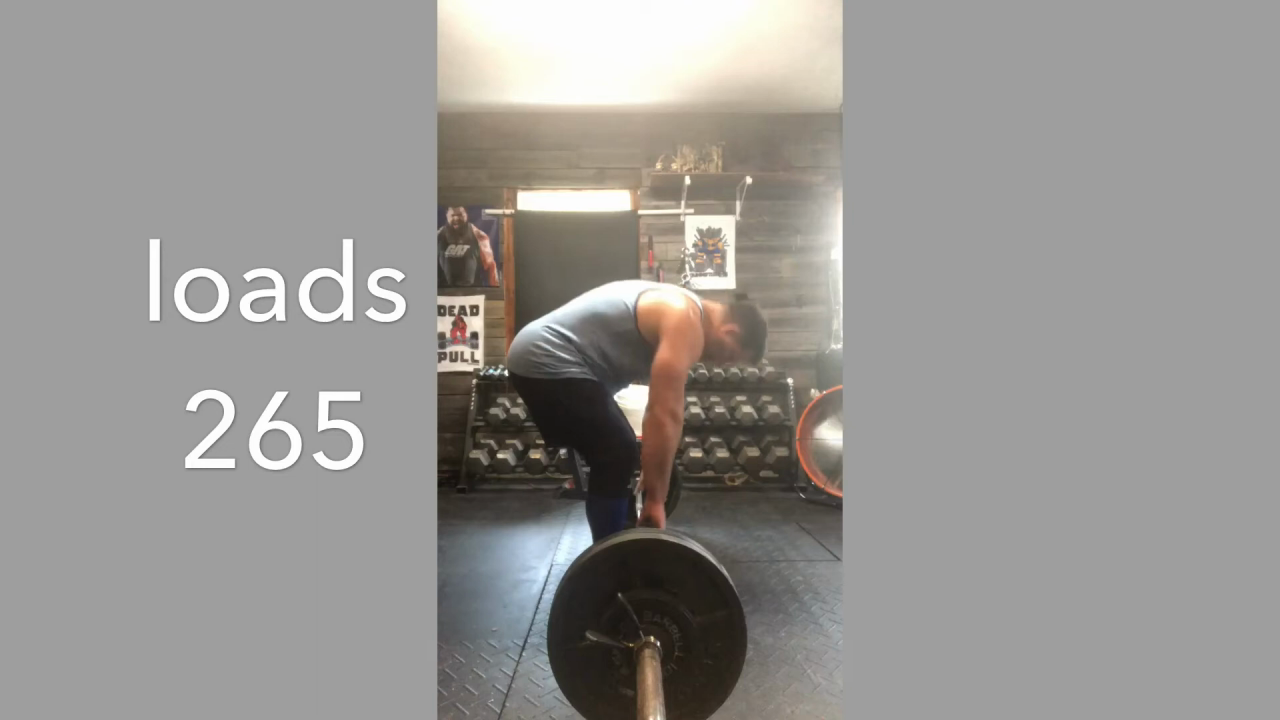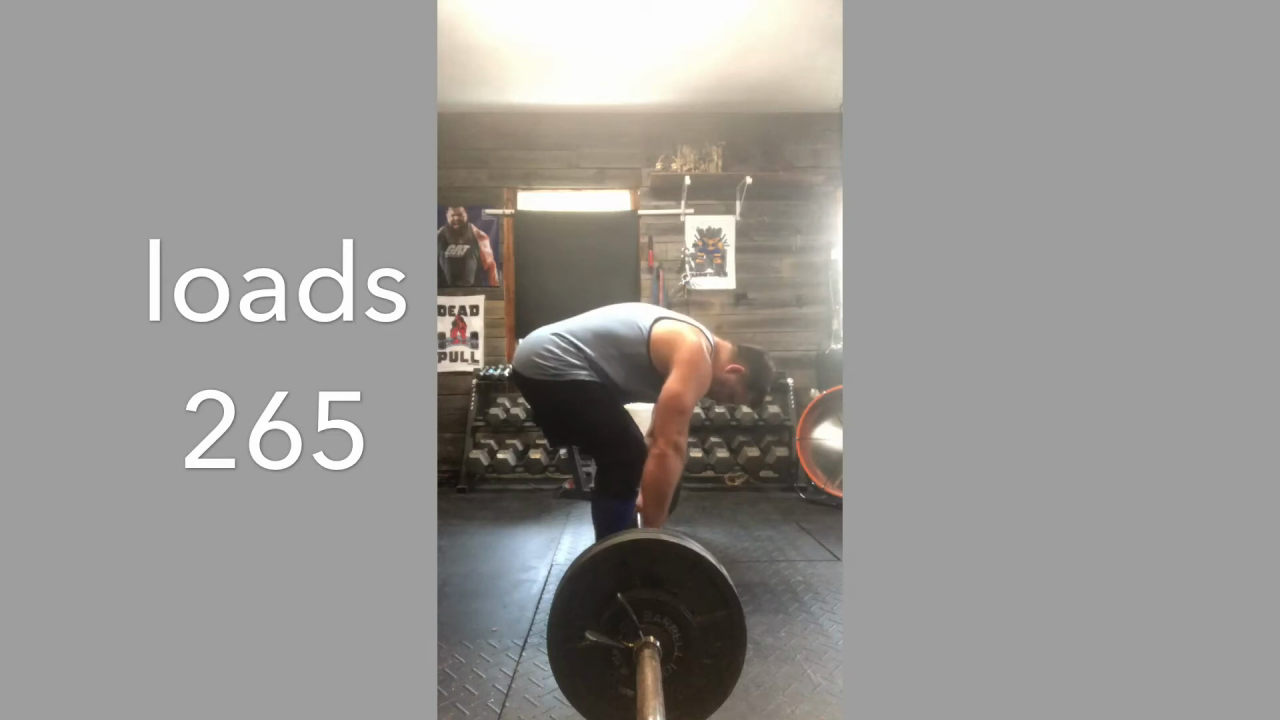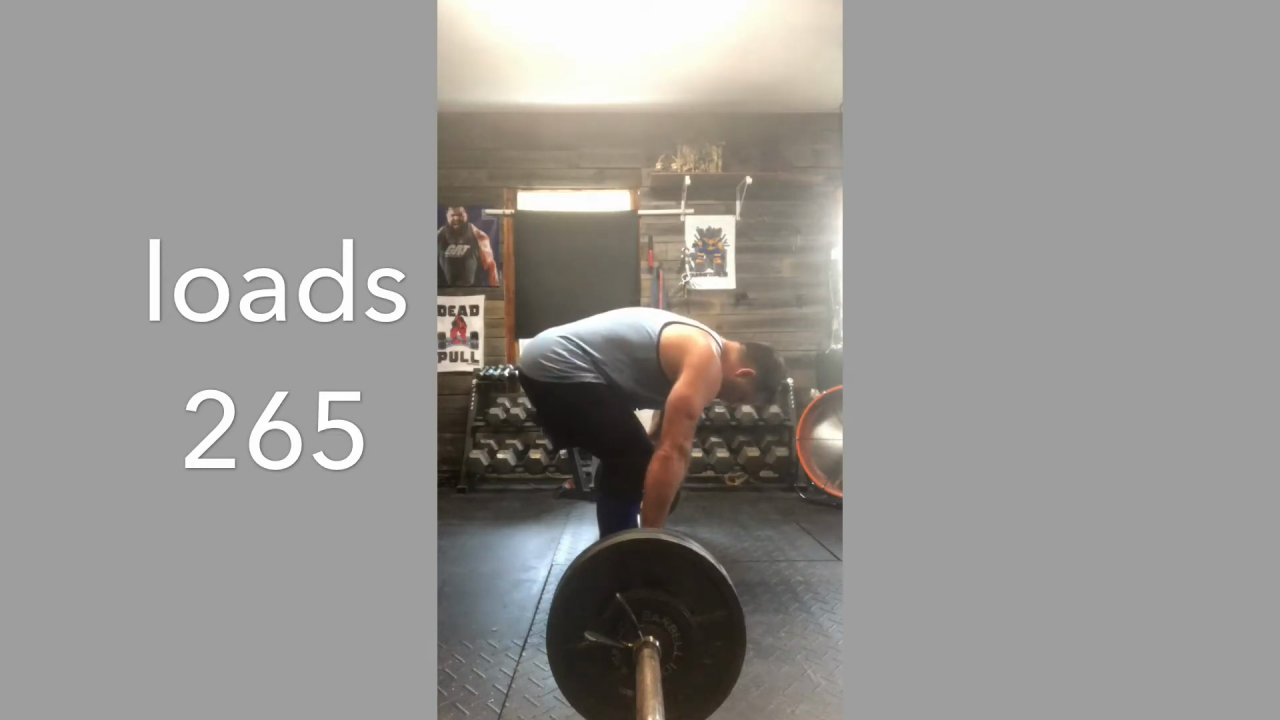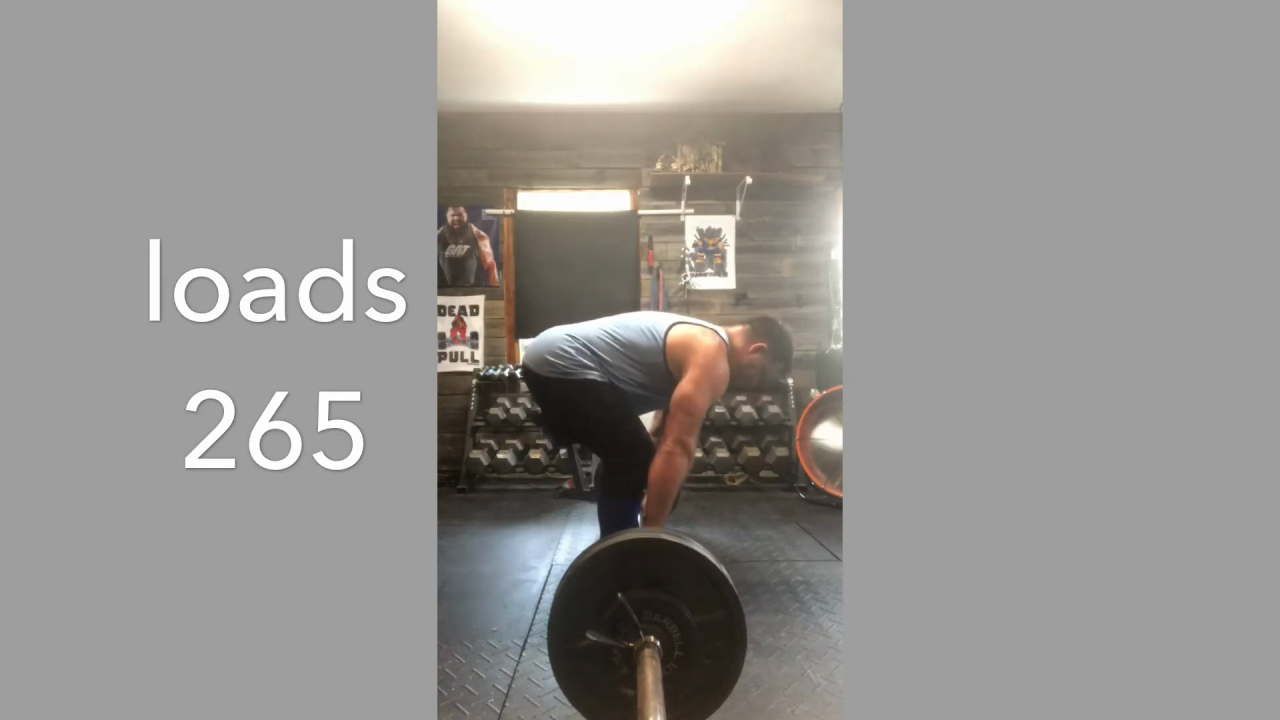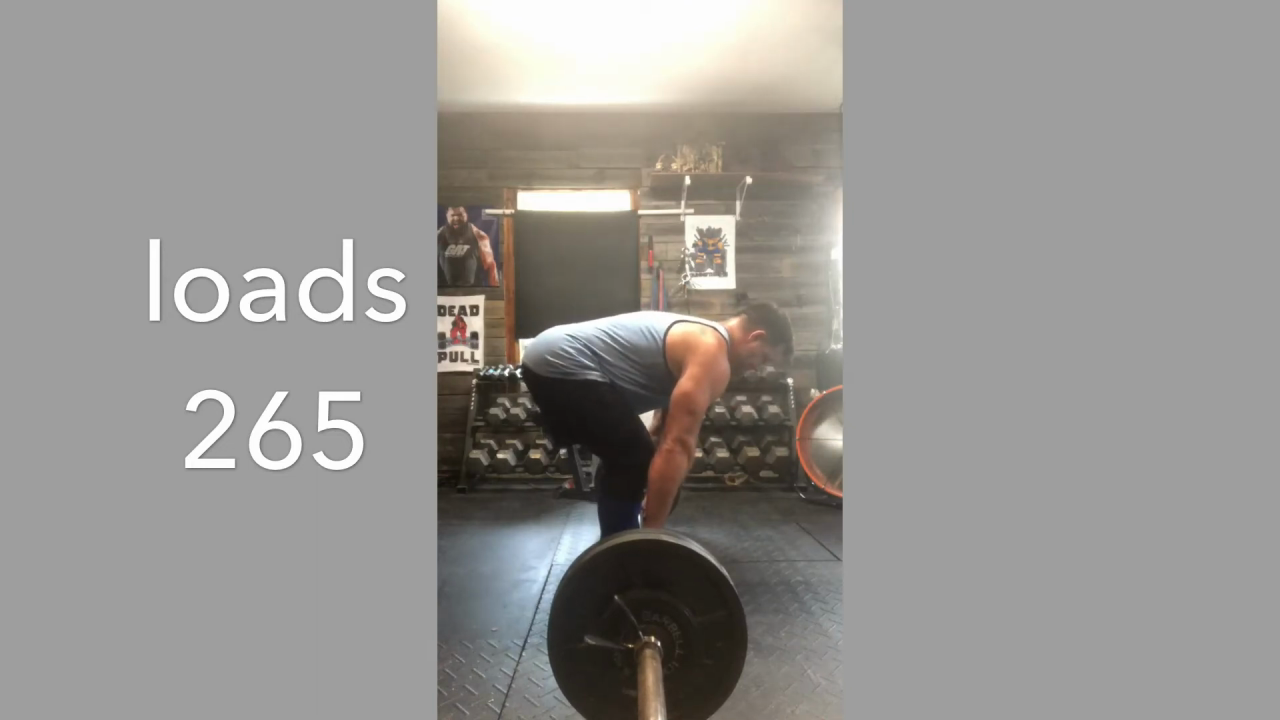
dt=0.7s
person 1, frame 1
left shoulder: (682, 311)
right shoulder: (687, 322)
left elbow: (658, 410)
right elbow: (666, 414)
left wrist: (650, 470)
right wrist: (656, 500)
left hip: (537, 355)
right hip: (547, 362)
left knee: (617, 454)
right knee: (617, 458)
person 1, frame 2
left shoulder: (690, 342)
right shoulder: (697, 357)
left elbow: (660, 438)
right elbow: (668, 448)
left wrist: (644, 494)
left hip: (537, 358)
right hip: (552, 365)
left knee: (619, 457)
right knee: (626, 459)
person 1, frame 3
left shoulder: (700, 345)
right shoulder: (706, 362)
left elbow: (663, 442)
right elbow: (673, 451)
left hip: (543, 360)
right hip: (558, 368)
left knee: (624, 458)
right knee: (633, 461)
person 1, frame 4
left shoulder: (701, 340)
right shoulder: (712, 357)
left elbow: (666, 437)
right elbow: (678, 448)
right wrist: (652, 530)
left hip: (547, 358)
right hip: (563, 365)
left knee: (625, 458)
right knee: (635, 461)
person 1, frame 5
left shoulder: (700, 337)
right shoulder: (712, 354)
left elbow: (667, 434)
right elbow: (677, 446)
right wrist: (652, 530)
left hip: (548, 357)
right hip: (562, 365)
left knee: (626, 458)
right knee: (634, 461)
